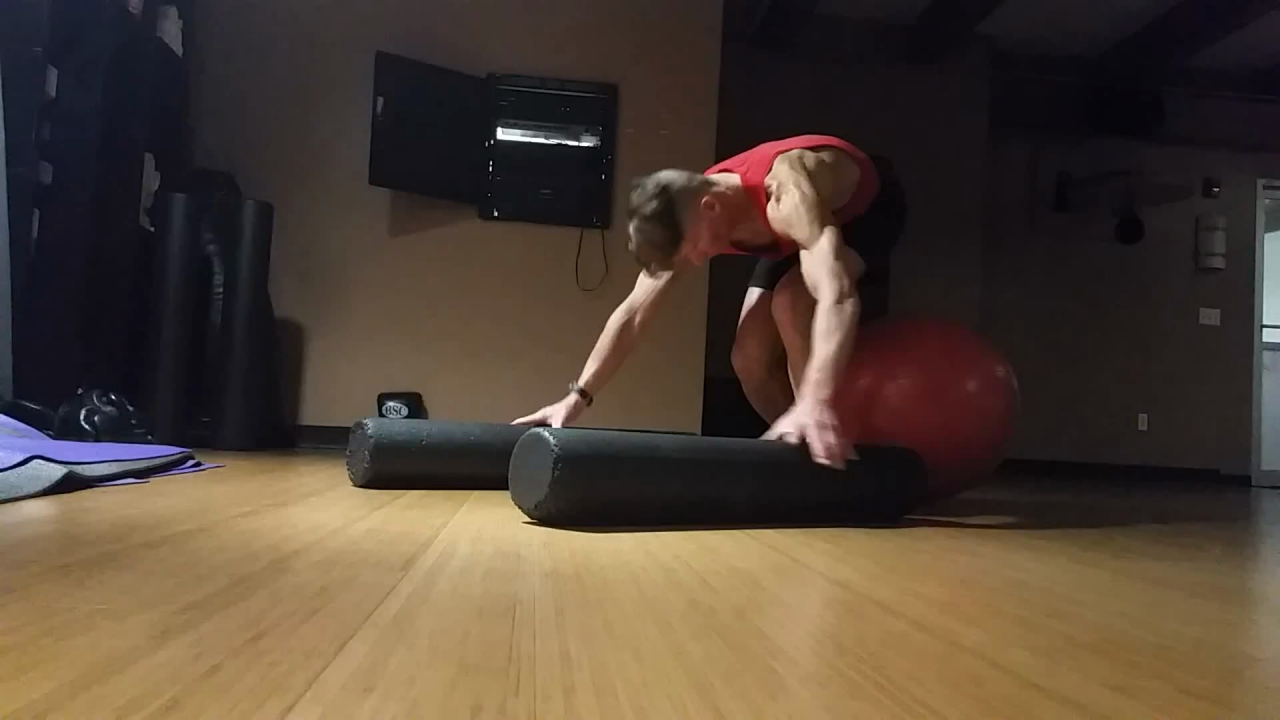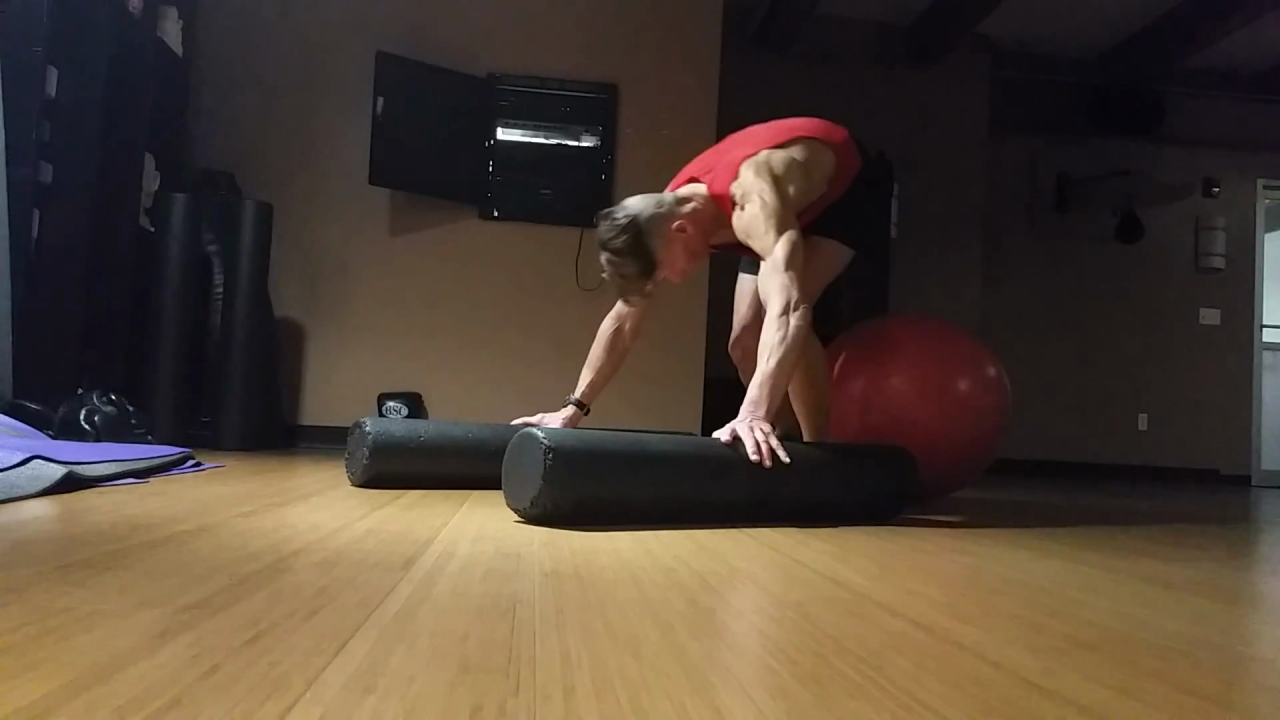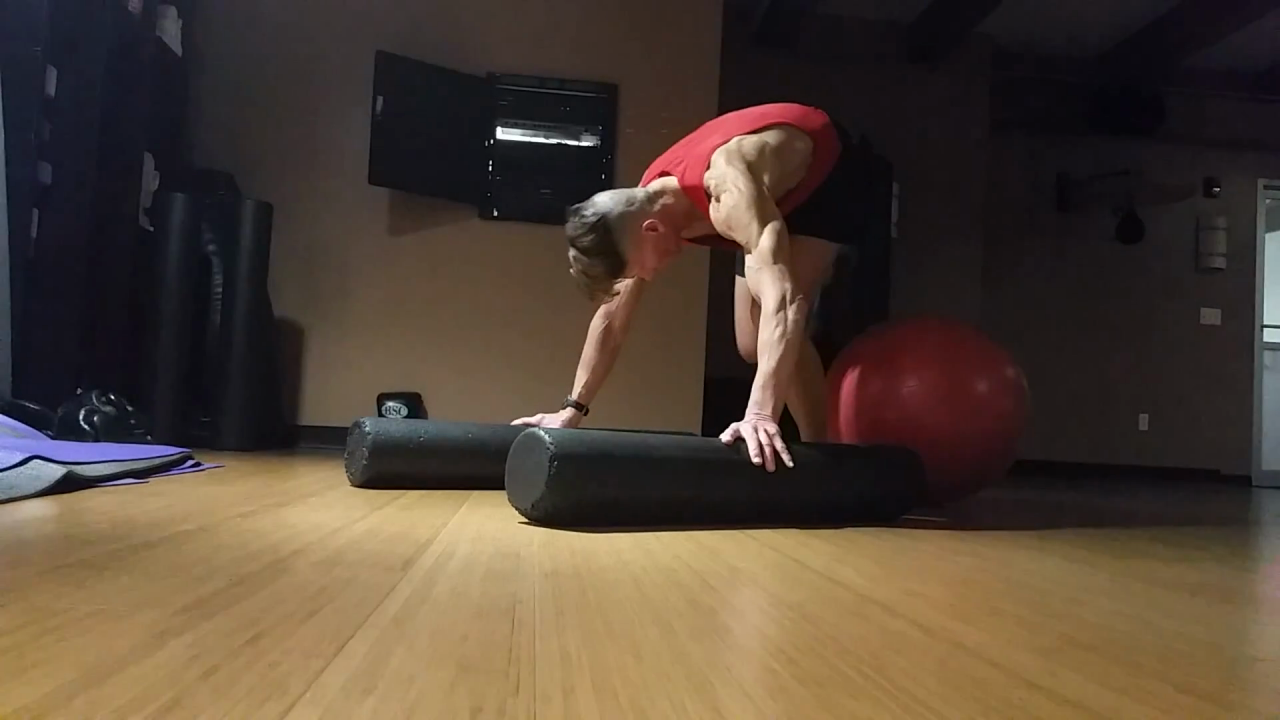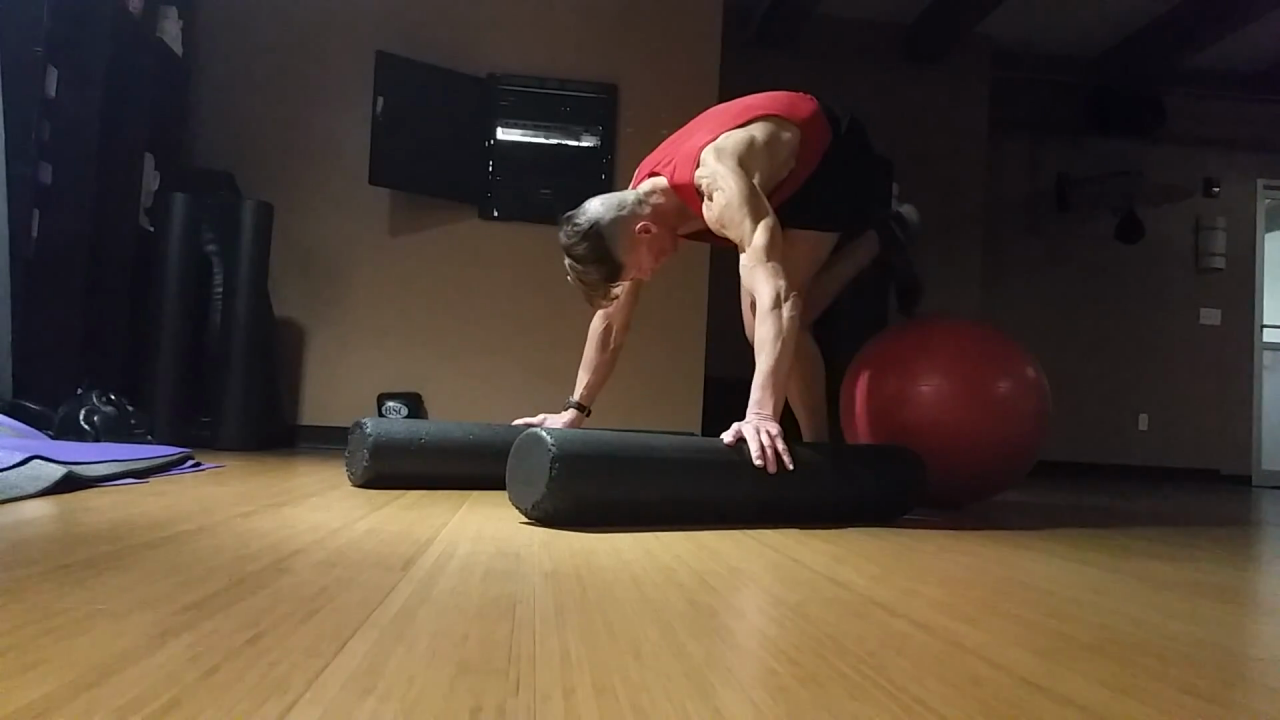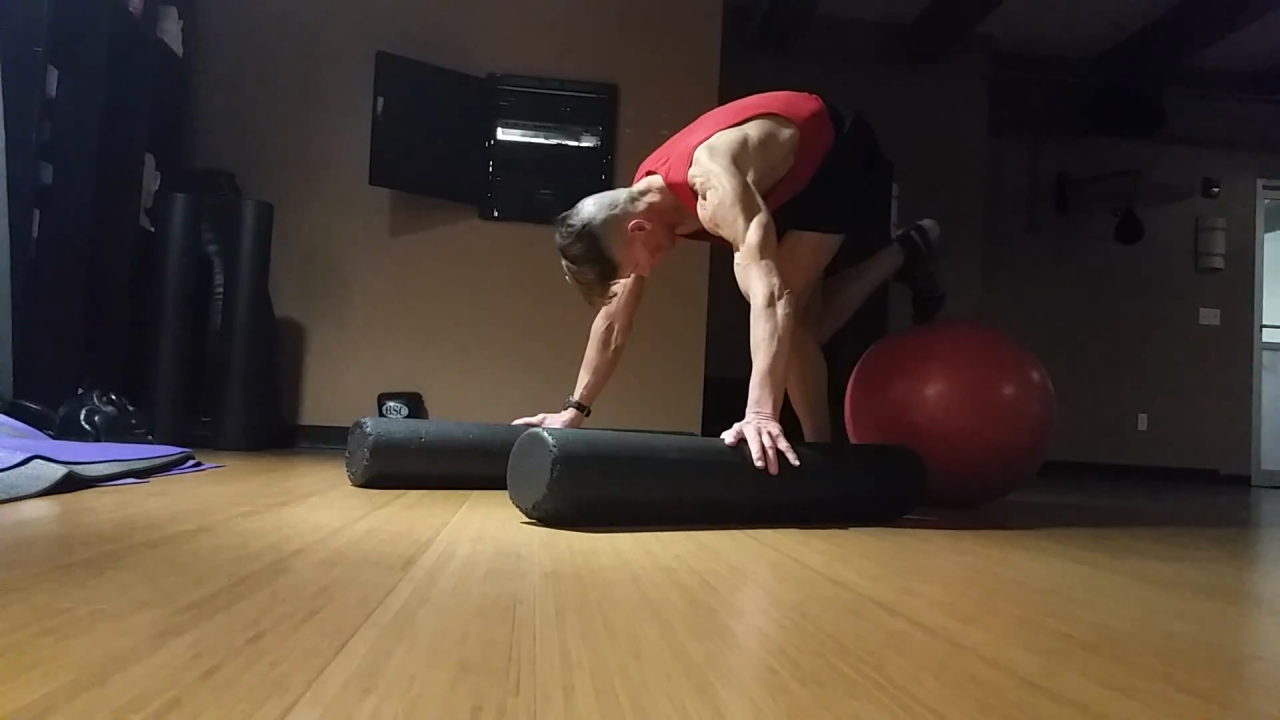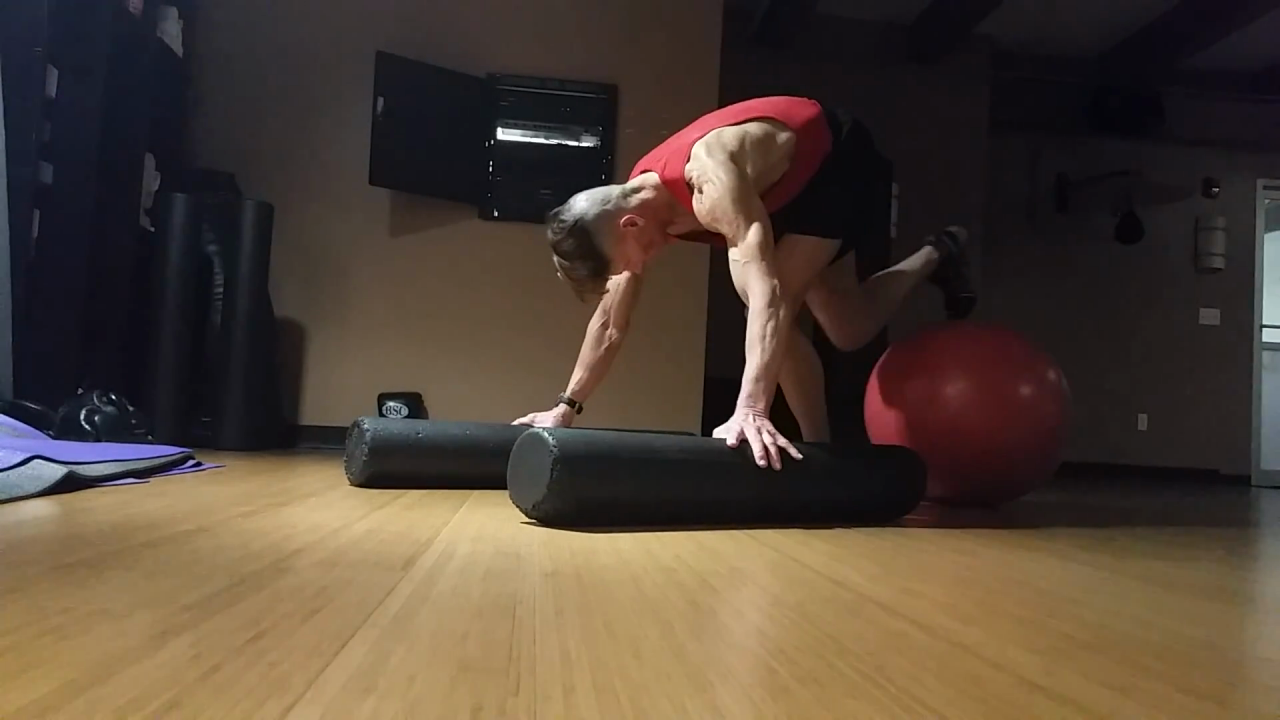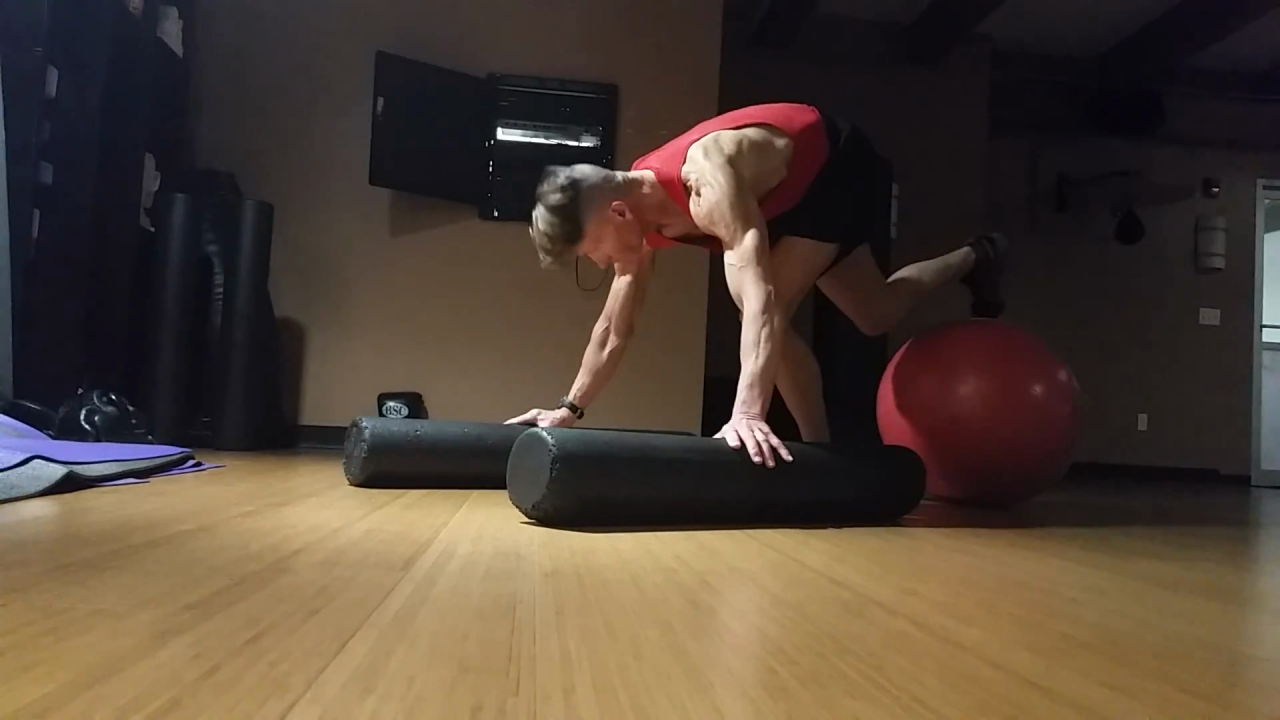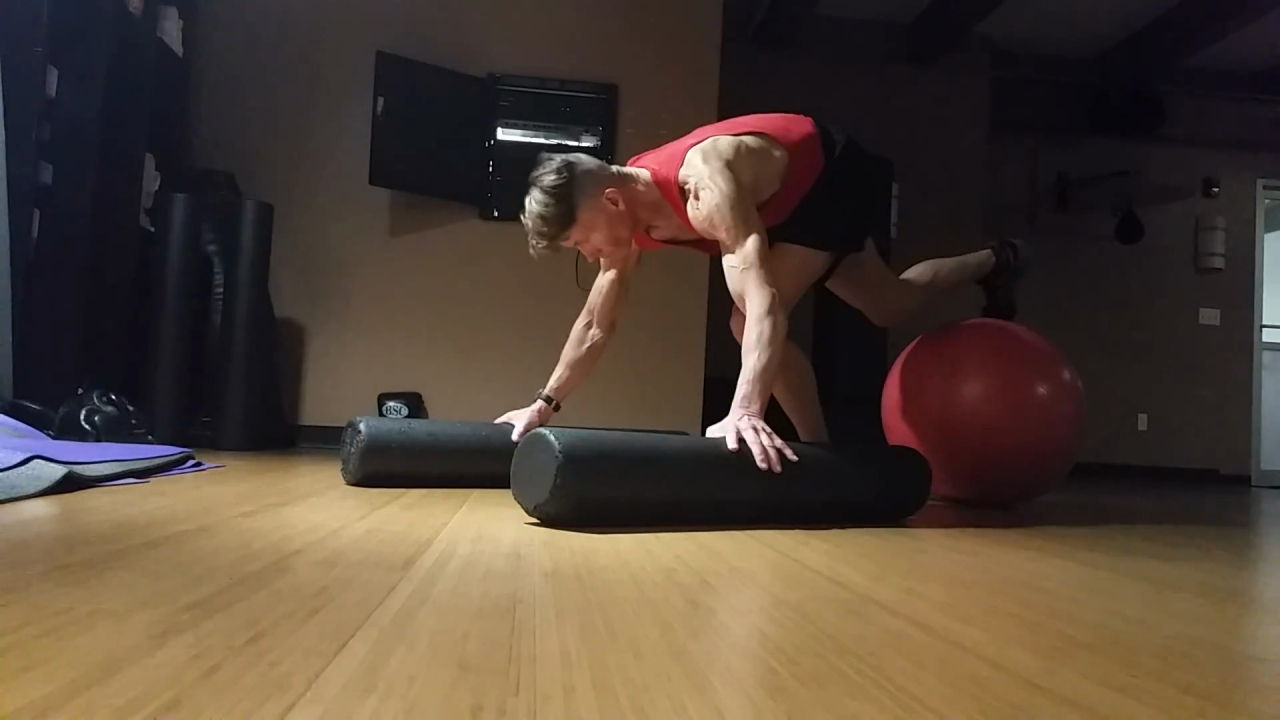
dt=0.3s
person 1, frame 1
left shoulder: (785, 196)
right shoulder: (687, 217)
left elbow: (837, 296)
right elbow: (632, 314)
left wrist: (813, 403)
right wrist: (576, 399)
left hip: (866, 210)
left knee: (791, 308)
right knee: (749, 358)
left ankle: (824, 450)
right ankle: (794, 450)
person 1, frame 2
left shoulder: (753, 206)
right shoulder: (664, 218)
left elbow: (787, 307)
right elbow: (623, 321)
left wrist: (753, 415)
right wrist: (574, 408)
left hip: (851, 187)
right hip: (793, 208)
left knee: (779, 307)
right knee: (745, 351)
right ankle: (786, 449)
person 1, frame 3
left shoulder: (727, 195)
right shoulder: (642, 207)
left elbow: (783, 300)
right elbow: (611, 319)
left wrist: (760, 414)
right wrist: (574, 410)
left hip: (829, 167)
right hip: (780, 181)
left knee: (774, 318)
right knee: (753, 344)
person 1, frame 4
left shoulder: (719, 191)
right shoulder: (635, 206)
left elbow: (776, 297)
right elbow: (611, 319)
left wrist: (760, 414)
right wrist: (575, 411)
left hip: (832, 155)
right hip: (786, 169)
left knee: (769, 310)
right knee: (761, 327)
right ankle: (879, 239)
person 1, frame 5
left shoulder: (712, 189)
right shoulder: (636, 203)
left elbow: (769, 295)
right elbow: (613, 321)
left wrist: (760, 413)
right wrist: (575, 410)
left hip: (838, 157)
right hip: (786, 178)
left knee: (784, 308)
right knee: (805, 329)
right ankle: (902, 254)
person 1, frame 6
left shoulder: (710, 184)
right shoulder: (632, 203)
left elbow: (765, 293)
right elbow: (610, 321)
left wrist: (750, 411)
right wrist: (567, 407)
left hip: (836, 160)
right hip: (791, 180)
left knee: (773, 308)
right knee: (851, 330)
right ankle: (935, 258)
person 1, frame 7
left shoulder: (706, 185)
right shoulder: (636, 212)
left elbow: (759, 300)
right elbow: (614, 328)
left wrist: (747, 413)
right wrist: (569, 409)
left hip: (836, 165)
right hip: (789, 190)
left knee: (766, 313)
right knee: (877, 315)
right ankle: (973, 258)
person 1, frame 8
left shoulder: (704, 189)
right shoulder: (628, 216)
left elbow: (762, 302)
right elbow: (596, 324)
left wrist: (745, 412)
right wrist: (545, 405)
left hip: (831, 175)
right hip: (785, 199)
left knee: (749, 320)
right knee: (889, 306)
right ankle: (991, 263)
